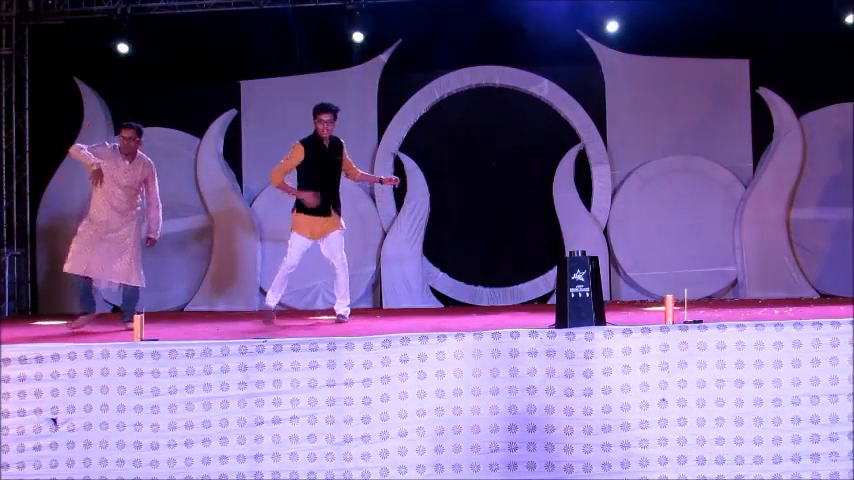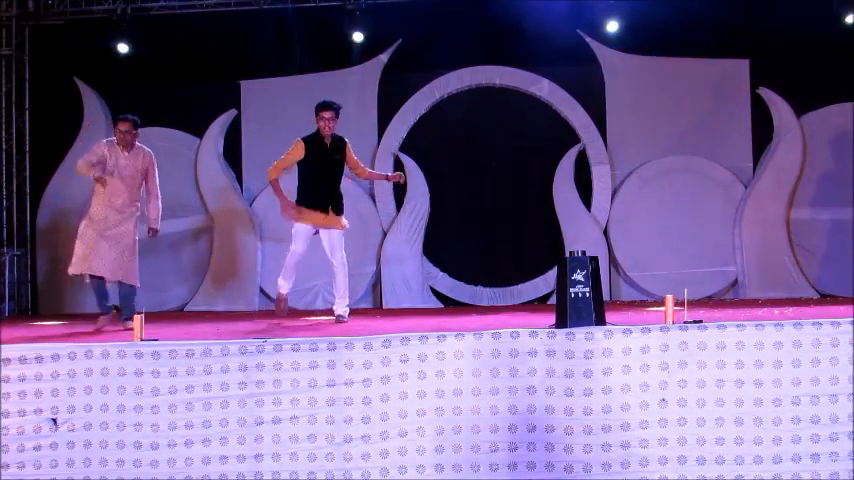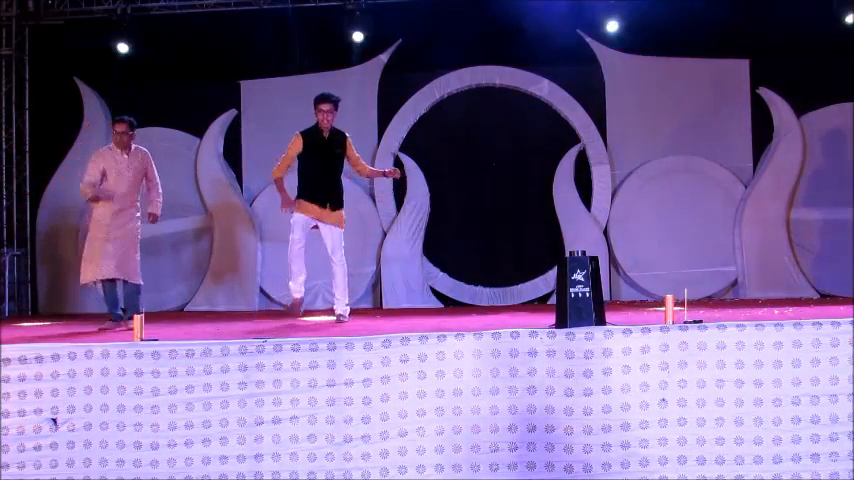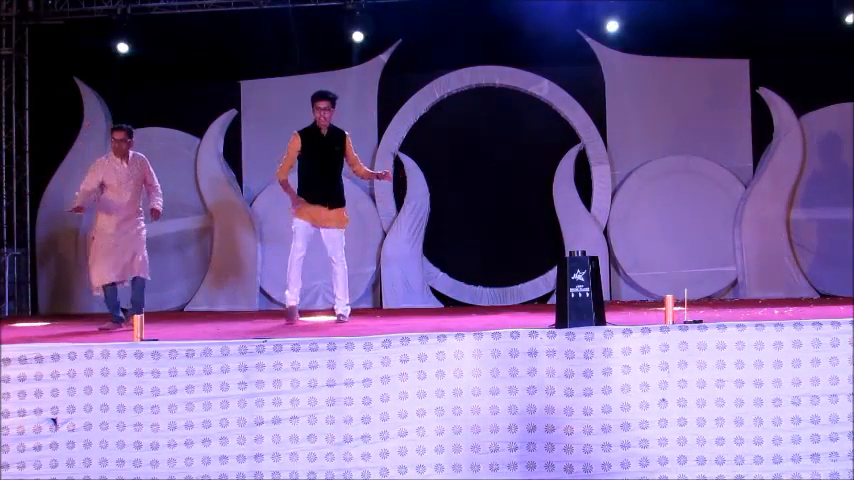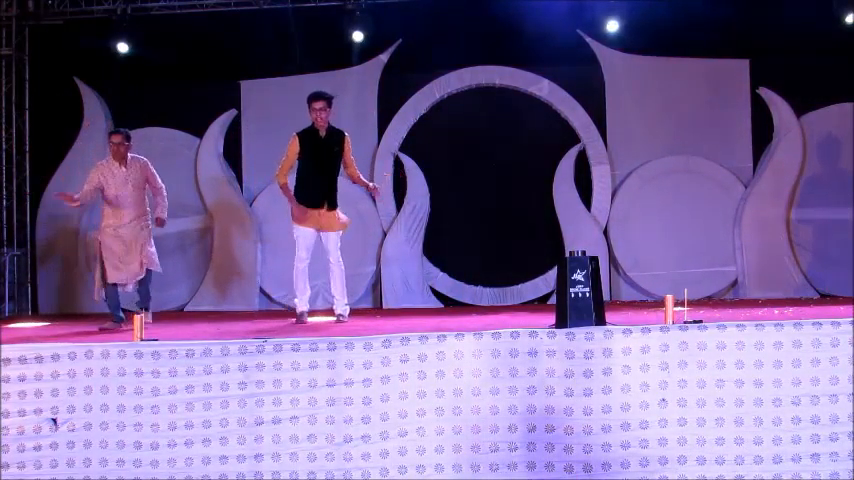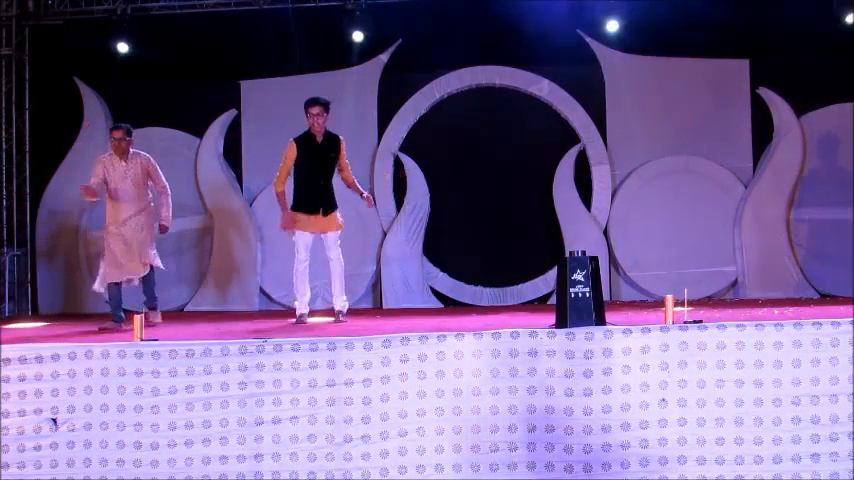
dt=0.1s
person 1, frame 1
left shoulder: (339, 146)
right shoulder: (302, 147)
left elbow: (352, 172)
right elbow: (276, 177)
left wrist: (381, 180)
right wrist: (300, 194)
left hip: (331, 215)
right hip: (305, 216)
left knee: (339, 262)
right knee: (290, 262)
left ankle: (341, 310)
right ankle: (271, 303)
person 1, frame 2
left shoulder: (342, 145)
right shoulder: (303, 144)
left elbow: (360, 170)
right elbow: (273, 172)
left wrist: (387, 176)
right wrist: (283, 200)
left hip: (333, 214)
right hip: (306, 211)
left knee: (339, 261)
right knee: (297, 250)
left ankle: (341, 310)
right ankle: (283, 289)
person 1, frame 3
left shoulder: (343, 139)
right shoulder: (302, 138)
left elbow: (361, 167)
right elbow: (279, 171)
left wrist: (384, 173)
right wrist: (284, 195)
left hip: (333, 208)
right hip: (305, 204)
left knee: (337, 257)
right knee: (297, 241)
left ankle: (342, 309)
right ankle: (297, 291)
person 1, frame 4
left shoulder: (342, 137)
right shoulder: (300, 137)
left elbow: (357, 168)
right elbow: (282, 172)
left wrist: (379, 175)
right wrist: (293, 195)
left hip: (334, 207)
right hip: (306, 206)
left knee: (338, 258)
right knee: (297, 251)
left ankle: (342, 309)
right ankle: (292, 303)
person 1, frame 5
left shoulder: (341, 138)
right shoulder: (299, 139)
left elbow: (351, 170)
right elbow: (282, 175)
left wrist: (367, 185)
right wrist: (293, 202)
left hip: (331, 209)
right hip: (305, 208)
left knee: (335, 259)
right knee: (302, 258)
left ankle: (341, 309)
right ankle: (302, 308)
person 1, frame 6
left shoulder: (337, 142)
right shoulder: (296, 144)
left elbow: (346, 174)
right elbow: (280, 181)
left wrist: (362, 193)
right wrist: (285, 212)
left hip: (329, 211)
right hip: (302, 213)
left knee: (335, 257)
right knee: (301, 260)
left ankle: (340, 306)
right ankle: (302, 310)
person 2, frame 1
left shoulder: (147, 165)
right shoulder: (105, 152)
left elbow: (153, 201)
right elbow: (76, 150)
left wrist: (154, 231)
right wrist: (94, 164)
left hip: (128, 223)
right hip: (98, 220)
left knee: (129, 270)
right knee: (81, 263)
left ankle: (128, 318)
right ankle: (87, 311)
person 2, frame 2
left shoulder: (147, 156)
right shoulder: (104, 147)
left elbow: (153, 192)
right elbow: (82, 165)
left wrist: (154, 222)
right wrist: (95, 172)
left hip: (127, 220)
right hip: (99, 217)
left knee: (126, 268)
right knee: (91, 262)
left ankle: (128, 317)
right ankle: (105, 310)
person 2, frame 3
left shoulder: (143, 155)
right shoulder: (102, 155)
left elbow: (154, 185)
right elbow: (88, 183)
left wrist: (154, 207)
right wrist: (92, 195)
left hip: (130, 220)
right hip: (104, 220)
left knee: (130, 267)
right knee: (105, 268)
left ankle: (131, 315)
right ankle: (116, 316)
person 2, frame 4
left shoulder: (141, 161)
right shoulder: (101, 165)
left elbow: (153, 187)
right elbow: (86, 191)
left wrist: (156, 205)
right wrist: (80, 205)
left hip: (133, 224)
right hip: (107, 227)
left knee: (137, 267)
right knee: (106, 272)
left ankle: (136, 313)
right ankle: (115, 318)
person 2, frame 5
left shoulder: (141, 164)
right shoulder: (100, 168)
left elbow: (159, 189)
right elbow: (88, 192)
left wrist: (161, 213)
right wrist: (76, 199)
left hip: (139, 226)
right hip: (112, 229)
left knee: (144, 263)
right knee: (109, 273)
left ankle: (144, 307)
right ankle: (116, 319)
person 2, frame 6
left shoulder: (144, 160)
right shoulder: (103, 163)
left elbow: (163, 189)
right elbow: (96, 186)
left wrist: (165, 219)
right wrist: (91, 192)
left hip: (142, 222)
right hip: (116, 226)
left knee: (145, 261)
right knee: (113, 270)
left ankle: (152, 308)
right ankle: (117, 319)
